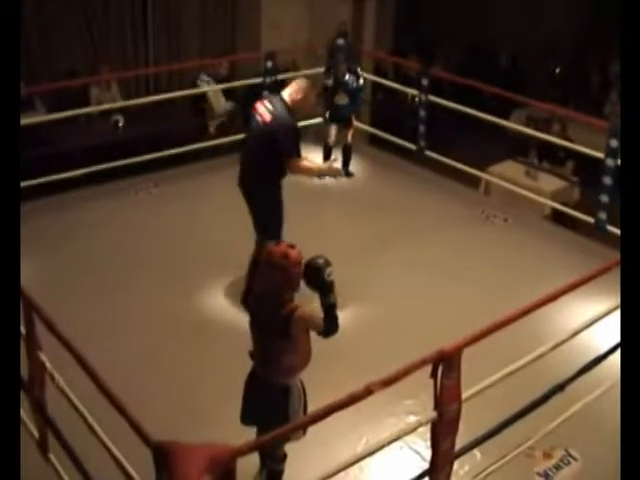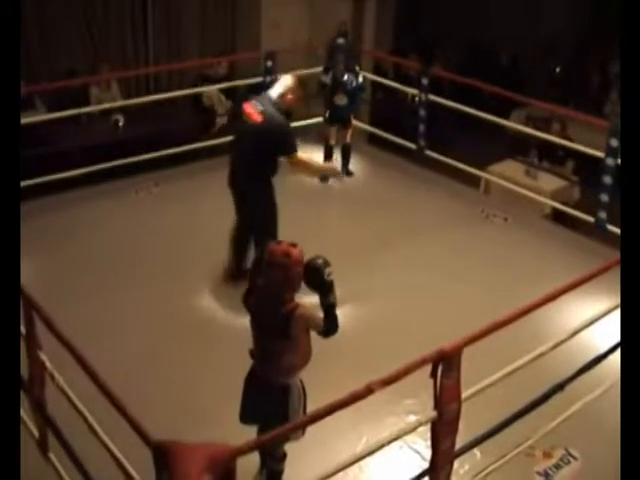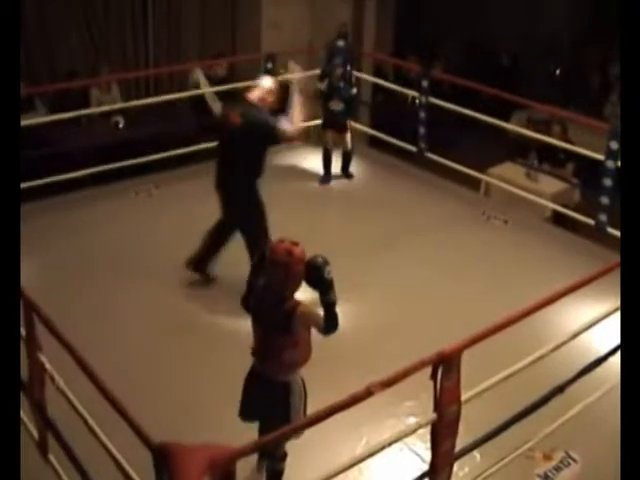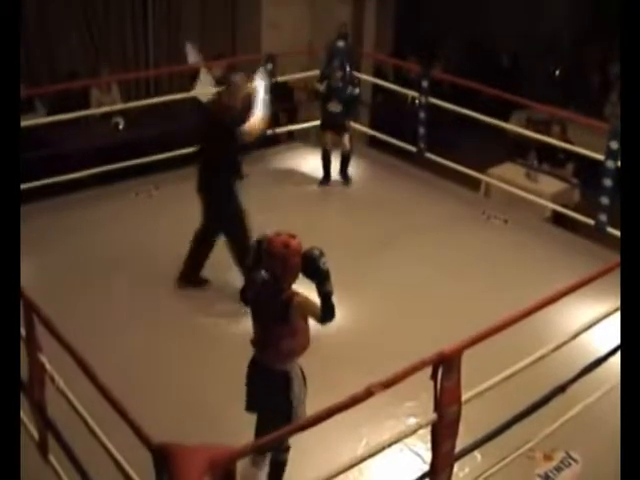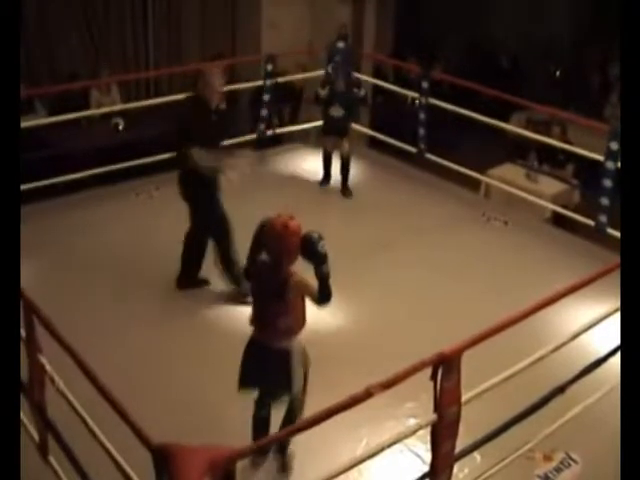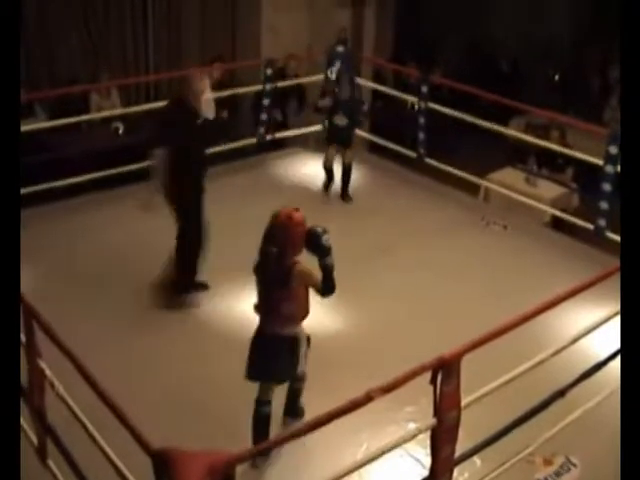
dt=0.2s
person 1, frame 1
left shoulder: (256, 301)
right shoulder: (298, 315)
right elbow: (330, 328)
left wrist: (261, 267)
right wrist: (327, 293)
left hip: (259, 378)
right hip: (284, 386)
left knee: (264, 430)
right knee: (278, 441)
person 1, frame 2
left shoulder: (257, 300)
right shoulder: (299, 314)
right elbow: (330, 328)
left wrist: (258, 269)
right wrist: (327, 293)
left hip: (259, 377)
right hip: (284, 385)
left knee: (265, 429)
right knee: (277, 441)
person 1, frame 3
left shoulder: (258, 298)
right shoulder: (300, 312)
right elbow: (330, 326)
left wrist: (258, 268)
right wrist: (327, 292)
left hip: (260, 375)
right hip: (285, 383)
left knee: (266, 424)
right knee: (279, 439)
left ankle: (263, 459)
person 1, frame 4
left shoulder: (257, 289)
right shoulder: (297, 302)
right elbow: (327, 316)
left wrist: (256, 260)
right wrist: (323, 282)
left hip: (260, 366)
right hip: (285, 373)
left knee: (265, 415)
right knee: (282, 432)
left ankle: (259, 454)
person 1, frame 5
left shoulder: (258, 269)
right shoulder: (294, 281)
right elbow: (323, 297)
left wrist: (258, 241)
right wrist: (321, 265)
left hip: (259, 345)
right hip: (286, 349)
left knee: (264, 399)
right knee: (296, 397)
left ankle: (259, 451)
right ankle: (282, 450)
person 1, frame 6
left shoulder: (266, 261)
right shoulder: (299, 270)
right elbow: (327, 289)
left wrist: (269, 237)
right wrist: (325, 257)
left hip: (266, 333)
right hip: (291, 335)
left knee: (265, 390)
right knee: (298, 374)
left ankle: (260, 448)
right ankle: (291, 412)
person 2, frame 1
left shoulder: (267, 101)
right shoulder: (286, 123)
right elbow: (294, 165)
right wrist: (325, 169)
left hip: (250, 179)
right hip: (262, 185)
left knee: (267, 232)
right knee: (269, 236)
person 2, frame 2
left shoulder: (251, 103)
right shoulder: (277, 123)
right elbow: (295, 160)
right wrist: (325, 169)
left hip: (238, 177)
right hip: (256, 183)
left knee: (244, 224)
right knee: (265, 234)
left ankle: (235, 269)
person 2, frame 3
left shoulder: (233, 110)
right shoulder: (258, 120)
left elbow: (217, 108)
right elbow: (292, 130)
right wrist: (296, 91)
left hip: (225, 180)
right hip: (243, 185)
left knee: (228, 223)
right knee: (258, 236)
left ankle: (198, 262)
person 2, frame 4
left shoulder: (212, 108)
right shoulder: (223, 118)
right elbow: (251, 130)
right wrist: (261, 91)
left hip: (209, 181)
right hip: (220, 185)
left knee: (210, 228)
right knee: (239, 237)
left ankle: (189, 275)
person 2, frame 5
left shoulder: (202, 107)
right shoulder: (195, 114)
right elbow: (194, 155)
right wrist: (222, 165)
left hip: (199, 180)
right hip: (197, 183)
left knee: (200, 228)
right knee: (221, 231)
left ankle: (187, 277)
right ankle: (238, 284)
person 2, frame 6
left shoulder: (192, 110)
right shoulder: (173, 115)
right elbow: (159, 154)
right wrist: (162, 187)
left hip: (193, 181)
right hip: (183, 184)
left knee: (189, 231)
right knee: (193, 233)
left ankle: (186, 280)
right ankle: (174, 286)
person 3, frame 1
left shoulder: (353, 76)
right shoulder: (332, 76)
left elbow: (359, 91)
right elbow: (326, 92)
left hip: (348, 114)
right hip: (334, 113)
left knee: (347, 142)
right knee: (329, 141)
left ankle: (346, 167)
person 3, frame 2
left shoulder: (352, 77)
right shoulder: (331, 76)
left elbow: (359, 90)
right elbow: (324, 86)
left hip: (346, 114)
right hip: (333, 114)
left knee: (346, 142)
right knee: (330, 142)
left ankle: (345, 166)
person 3, frame 3
left shoulder: (347, 84)
right shoulder: (327, 82)
left elbow: (352, 100)
right elbow: (319, 91)
left hip: (342, 120)
right hip: (329, 119)
left knee: (348, 147)
right knee: (328, 147)
left ankle: (345, 169)
right ankle: (327, 173)
person 3, frame 4
left shoulder: (347, 86)
right shoulder: (326, 84)
left elbow: (354, 101)
right elbow: (318, 93)
left wrist: (354, 87)
right wrist: (323, 79)
left hip: (342, 121)
right hip: (327, 121)
left knee: (346, 149)
right knee: (326, 148)
left ankle: (344, 172)
right ankle: (326, 175)
person 3, frame 5
left shoulder: (350, 91)
right shoulder: (328, 89)
left elbow: (362, 99)
right elbow: (319, 99)
left wrist: (358, 87)
right wrist: (324, 86)
left hip: (343, 126)
right hip: (329, 125)
left knee: (345, 153)
right knee: (327, 150)
left ankle: (345, 185)
right ankle: (326, 176)
person 3, frame 6
left shoulder: (354, 101)
right shoulder: (332, 98)
left elbow: (362, 114)
right elbow: (319, 107)
right wrist: (325, 95)
left hip: (347, 135)
right hip: (333, 133)
left knee: (347, 163)
right knee: (328, 162)
left ankle: (345, 191)
right ankle: (329, 179)
